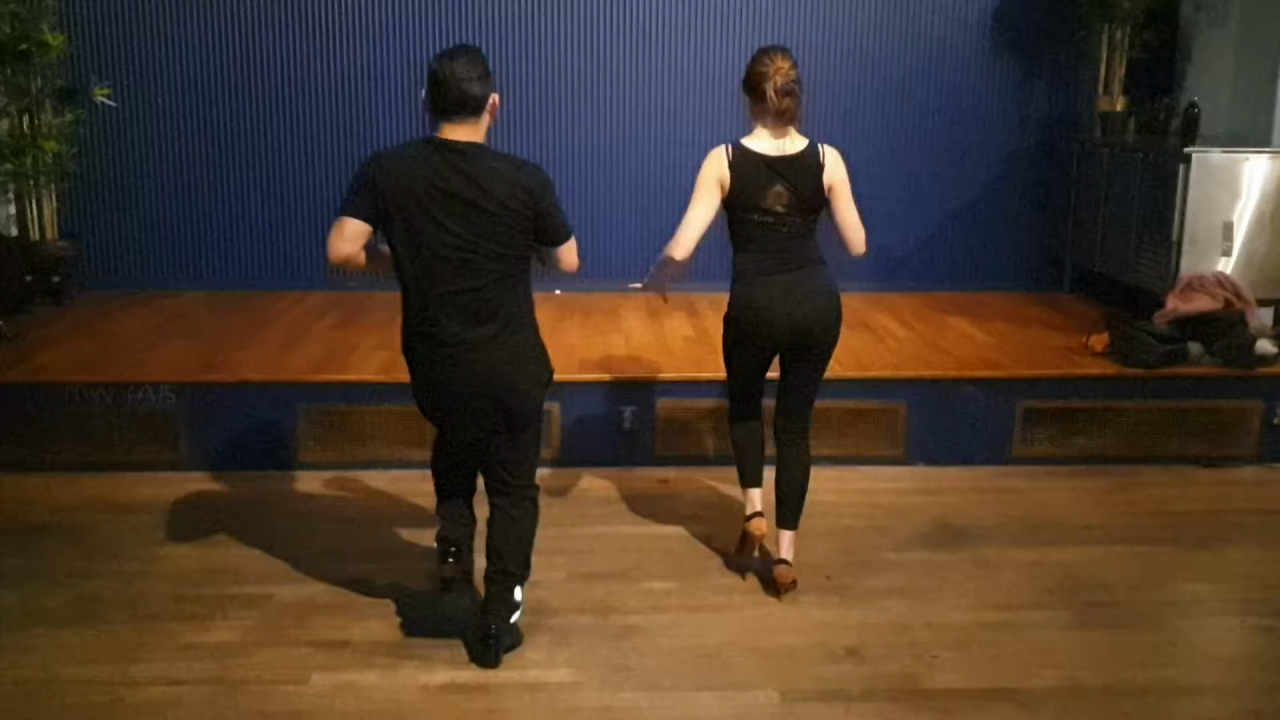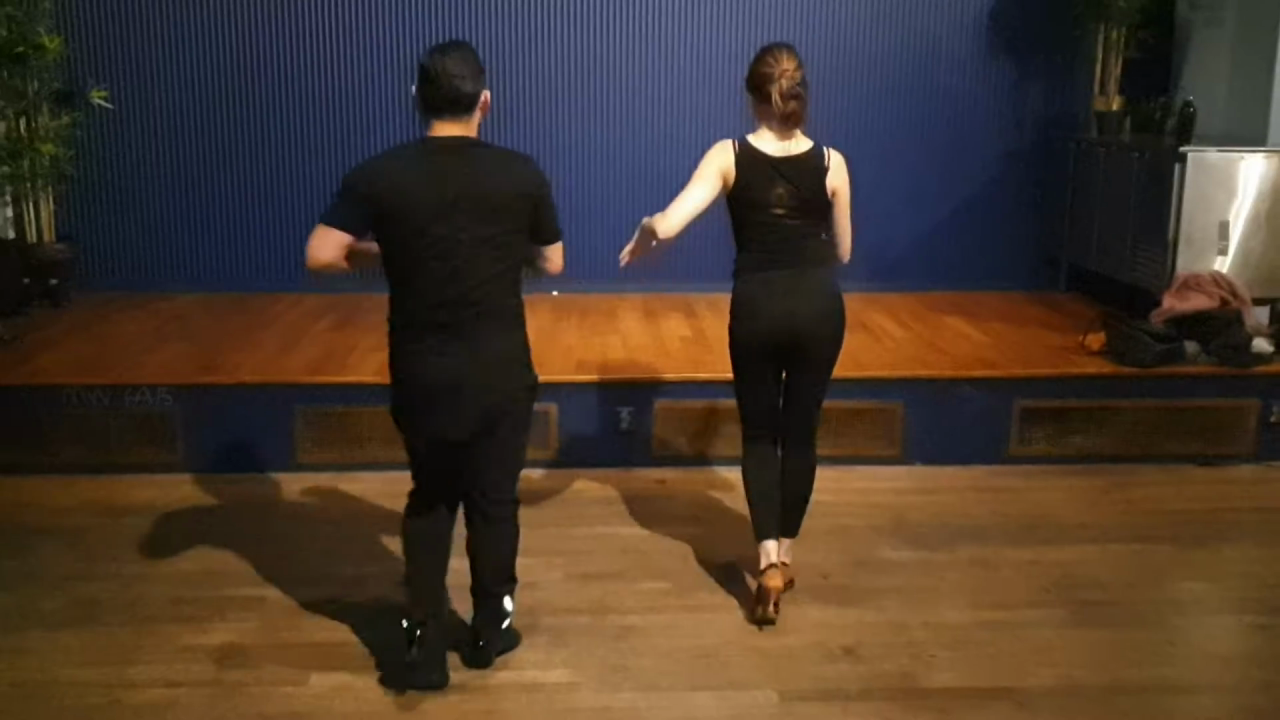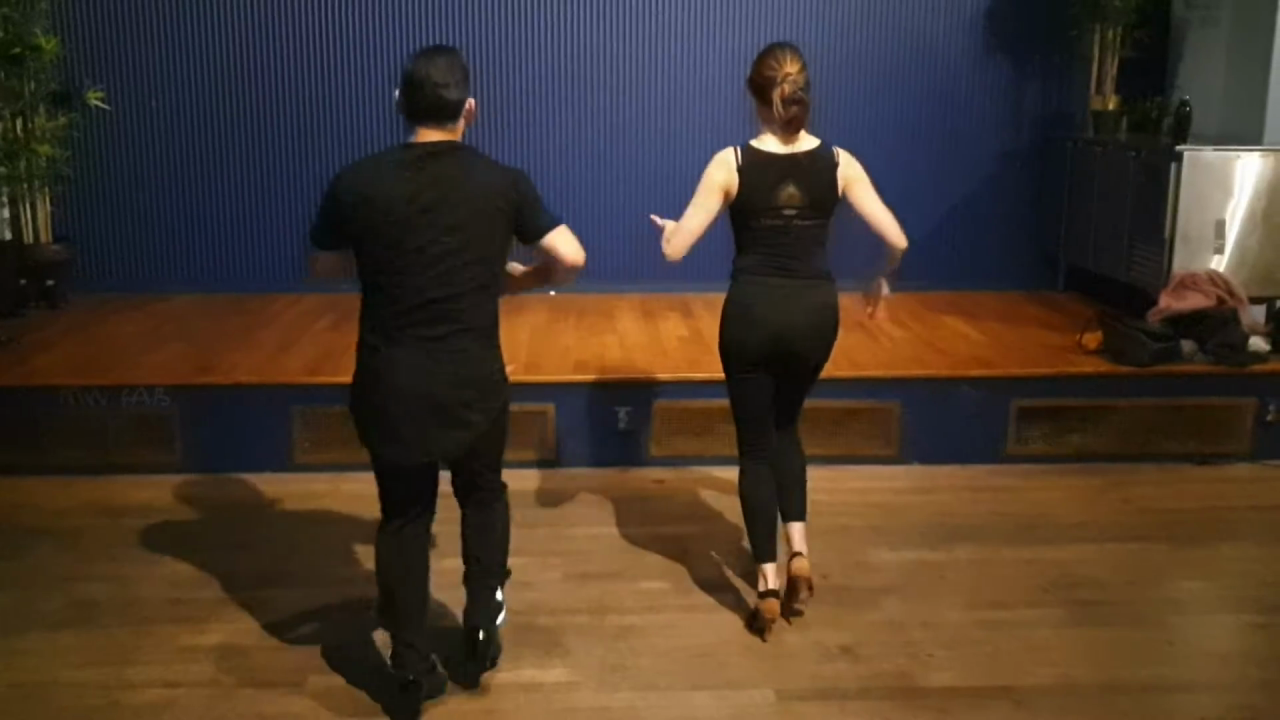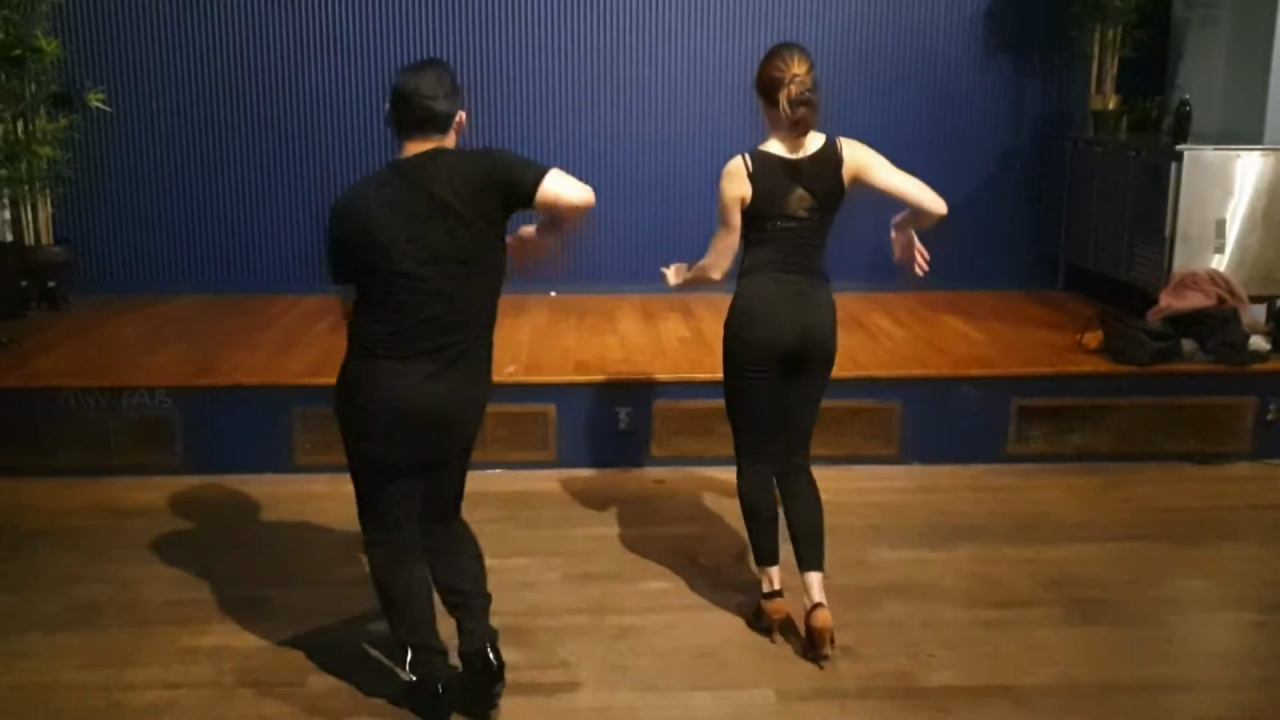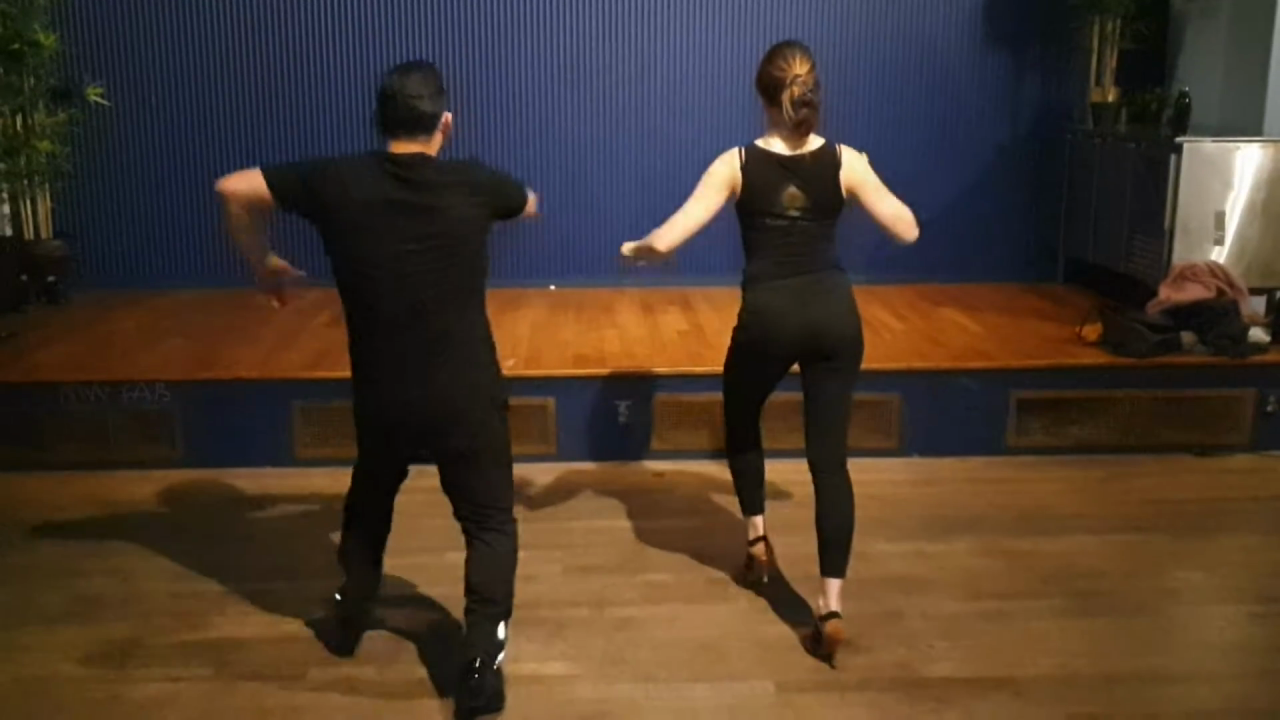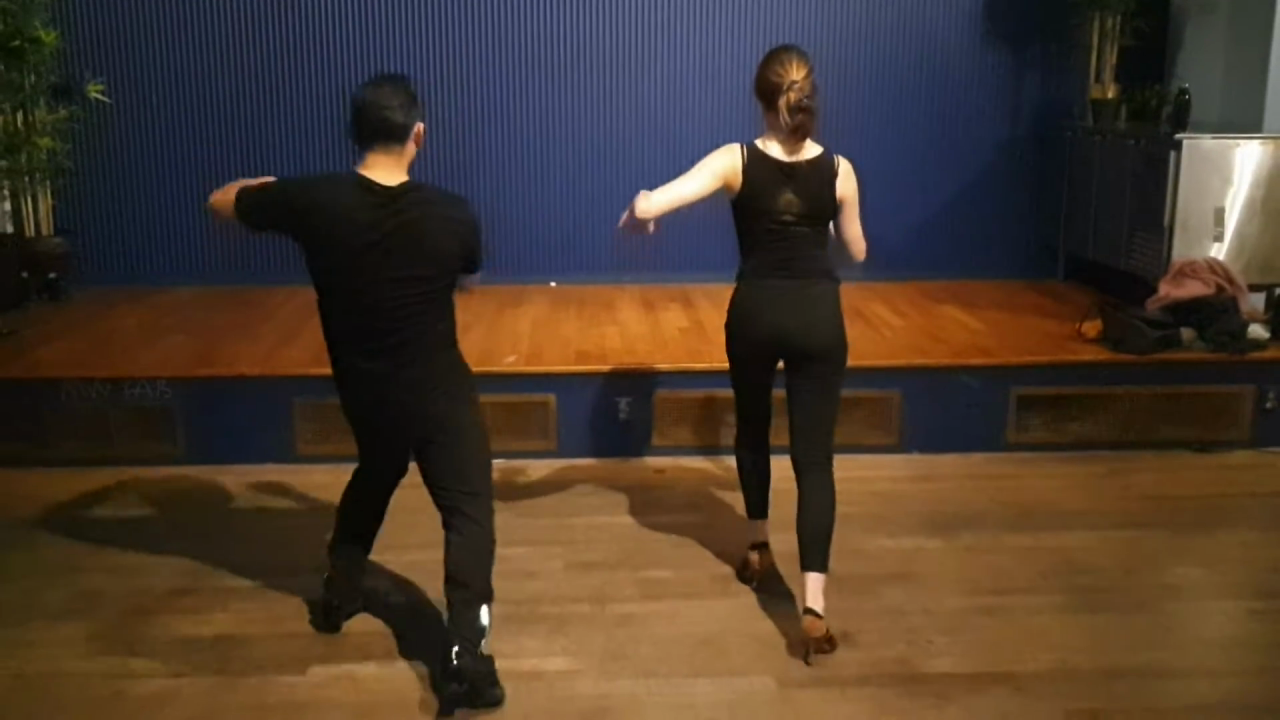
dt=0.2s
person 1, frame 1
left shoulder: (386, 169)
right shoulder: (525, 179)
left elbow: (341, 252)
right elbow: (568, 262)
left hip: (434, 366)
right hip: (511, 364)
left knee: (456, 446)
right knee: (512, 487)
left ankle: (451, 549)
right ankle: (497, 625)
person 1, frame 2
left shoulder: (380, 175)
right shoulder: (520, 174)
left elbow: (320, 257)
right elbow: (552, 261)
left hip: (421, 375)
right hip: (498, 371)
left knee: (430, 501)
right knee: (492, 505)
left ankle: (424, 640)
right ankle: (490, 629)
person 1, frame 3
left shoulder: (355, 182)
right shoulder: (499, 183)
left elbow: (326, 265)
right elbow: (570, 259)
right wrist: (522, 276)
left hip: (390, 386)
right hip: (472, 383)
left knee: (403, 520)
right knee: (483, 495)
left ankle: (412, 663)
right ankle: (484, 624)
person 1, frame 4
left shoulder: (357, 203)
right shoulder: (486, 171)
right elbow: (578, 198)
right wrist: (541, 238)
left hip: (376, 398)
right hip: (457, 397)
left knee: (392, 535)
right knee: (444, 523)
right ankle: (480, 651)
person 1, frame 5
left shoulder: (339, 183)
right shoulder: (473, 184)
left elbow: (233, 190)
right elbow: (530, 205)
left wrist: (261, 262)
left hip: (383, 397)
right hip: (467, 396)
left knee: (371, 491)
right knee: (490, 523)
left ankle: (353, 605)
right ankle: (481, 664)
person 1, frame 6
left shoulder: (309, 197)
right shoulder: (448, 213)
left elbow: (221, 202)
left wrist: (275, 185)
left hip: (364, 393)
right hip: (437, 394)
left knee: (375, 473)
right knee: (469, 516)
left ankle: (339, 594)
right ankle: (465, 656)
person 2, frame 1
left shoulder: (724, 161)
right shoulder: (827, 161)
left elbow: (681, 249)
right elbow: (857, 245)
left wrist: (659, 274)
left hip: (755, 306)
right hip: (816, 303)
left knee: (744, 404)
right knee: (796, 420)
left ankle: (755, 512)
right ankle: (786, 560)
person 2, frame 2
left shoulder: (726, 156)
right shoulder: (830, 163)
left elbow: (664, 227)
right elbow: (841, 252)
left wrist: (639, 244)
left hip: (756, 308)
right hip: (819, 306)
left knee: (758, 434)
right knee: (799, 433)
left ankle: (768, 562)
right ankle: (782, 555)
person 2, frame 3
left shoulder: (729, 164)
right shoulder: (836, 163)
left elbow: (675, 247)
right elbow: (896, 242)
left wrist: (664, 229)
right wrist: (880, 282)
left hip: (751, 313)
right hip: (814, 312)
left knee: (755, 446)
right knee: (784, 431)
left ankle: (766, 589)
right ankle: (798, 550)
person 2, frame 4
left shoulder: (743, 170)
right shoulder: (847, 156)
left elbow: (716, 268)
right elbow: (938, 206)
left wrist: (680, 276)
right wrist: (905, 227)
left hip: (756, 315)
right hip: (817, 318)
left knee: (753, 457)
right knee: (792, 457)
left ankle: (772, 592)
right ankle: (817, 598)
person 2, frame 5
left shoulder: (739, 163)
right shoulder: (848, 162)
left elbow: (668, 240)
right elbow: (907, 233)
left wrist: (639, 249)
left hip: (769, 316)
right hip: (835, 315)
left knee: (740, 420)
right knee: (829, 458)
left ankle: (757, 537)
right ankle: (832, 607)
person 2, frame 6
left shoulder: (733, 161)
right shoulder: (837, 171)
left elbow: (649, 209)
right elbow: (856, 253)
left wrist: (638, 205)
left hip: (754, 315)
right hip: (819, 317)
left knee: (752, 428)
right knee: (815, 459)
left ankle: (756, 545)
right ankle: (814, 606)
